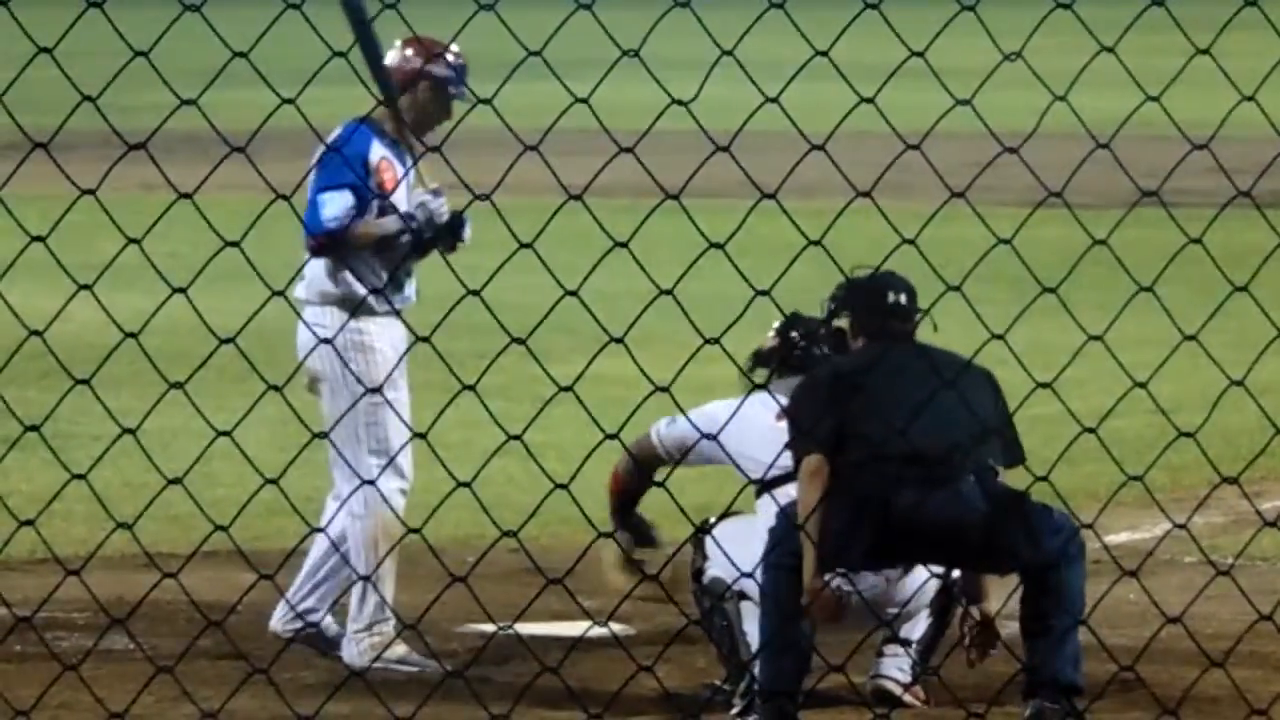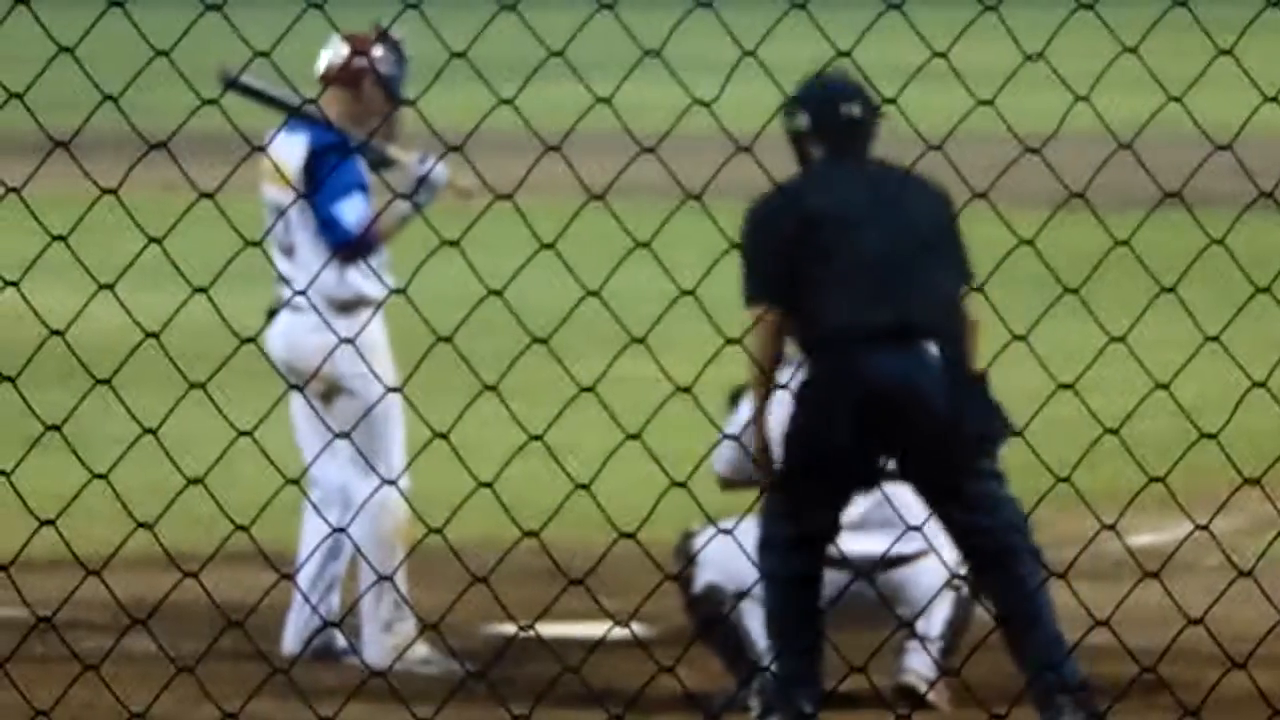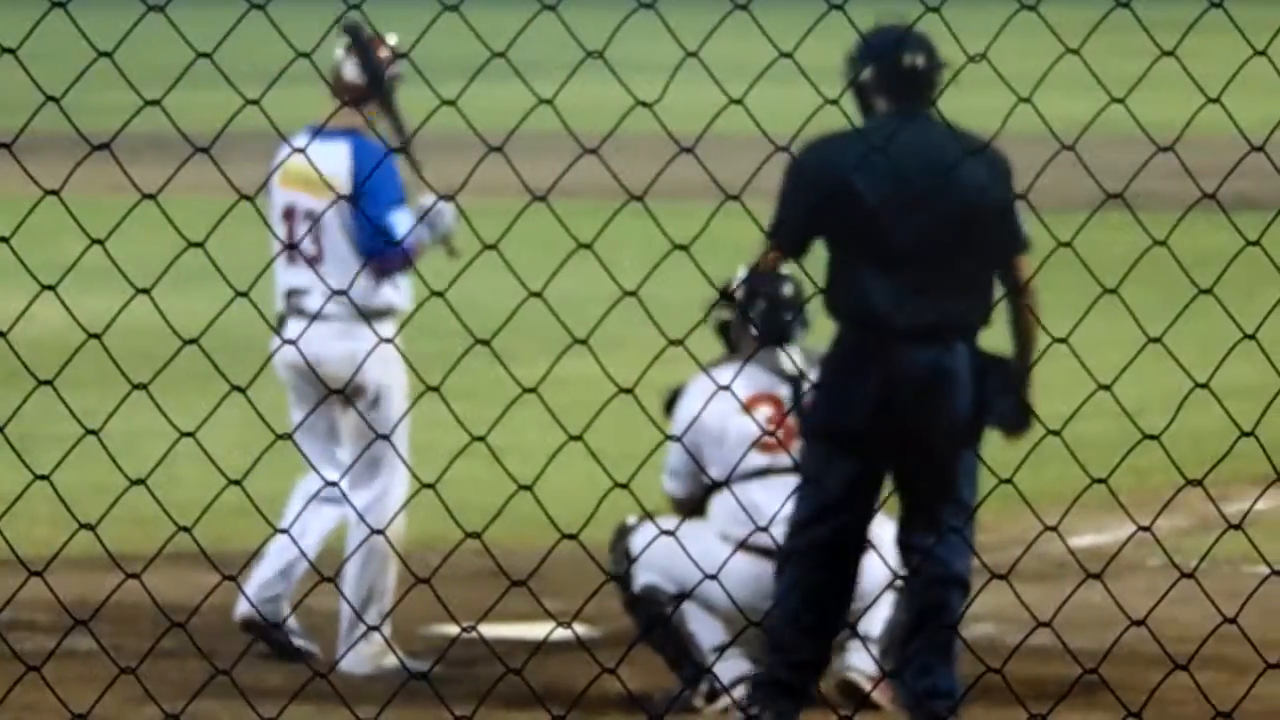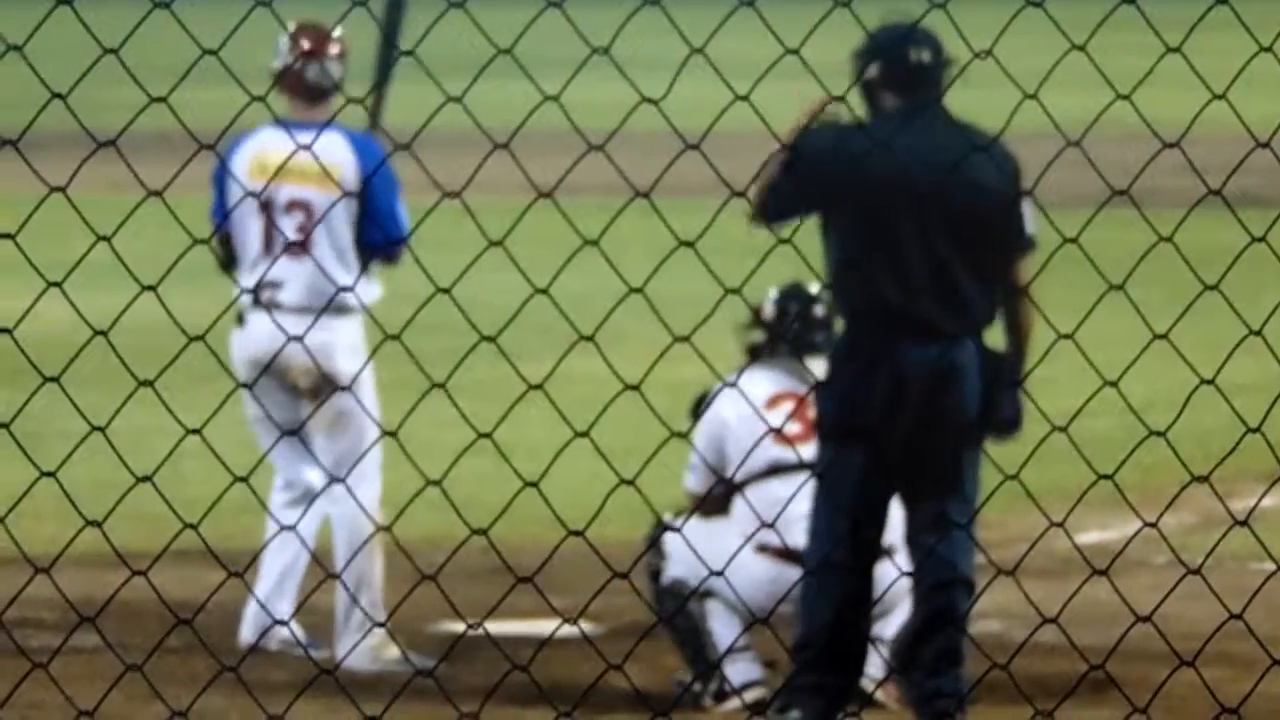
dt=1s
person 1, frame 1
left shoulder: (398, 155)
right shoulder: (353, 144)
right elbow: (323, 235)
left wrist: (433, 233)
right wrist: (404, 224)
left hip: (377, 327)
right hip: (349, 328)
left knee: (362, 481)
right knee: (380, 481)
left ankle: (303, 610)
right ankle: (371, 637)
person 1, frame 2
left shoulder: (288, 138)
right shoulder: (329, 151)
left elbow: (375, 141)
right elbow: (356, 241)
left wrist: (387, 64)
right wrist: (415, 196)
left hip: (298, 328)
right hip: (341, 331)
left knee: (333, 485)
right knee: (379, 484)
left ankle: (311, 628)
right ankle: (389, 638)
person 1, frame 3
left shoulder: (289, 153)
right shoulder: (368, 157)
right elbow: (396, 251)
left wrist: (407, 221)
right wrist: (434, 221)
left hip: (295, 337)
right hip: (360, 340)
left knee: (327, 476)
right knee: (378, 492)
left ankle: (265, 594)
right ankle: (365, 645)
person 1, frame 4
left shoulder: (240, 150)
right shoulder: (360, 152)
left elbow: (227, 253)
right elbow: (390, 246)
left hip: (258, 331)
right hip: (330, 333)
left knee: (295, 478)
right knee: (353, 484)
left ankle: (268, 620)
right ankle: (365, 639)
person 2, frame 1
left shoulder: (827, 380)
right shoulder: (971, 374)
left elbow: (815, 469)
left wrist: (813, 573)
right wrist: (976, 596)
left hip: (877, 518)
right hip: (967, 515)
left knee: (789, 538)
right knee: (1059, 543)
person 2, frame 2
left shoulder: (780, 208)
right shoulder: (926, 194)
left elbow: (769, 326)
right elbow: (962, 305)
left wrist: (760, 430)
right wrist: (963, 393)
left hip: (844, 380)
right hip: (934, 373)
left knee: (792, 537)
right knee: (994, 536)
person 2, frame 3
left shoulder: (832, 158)
right shoulder: (982, 162)
left elbow: (775, 256)
right elbow: (1018, 282)
right wrist: (1020, 377)
left hip: (864, 364)
right hip: (952, 366)
left knee: (821, 533)
right knee: (940, 536)
person 2, frame 4
left shoulder: (837, 149)
right shoulder: (990, 159)
left elbow: (762, 209)
right elbow: (1014, 285)
left wrist: (803, 134)
right wrist: (1012, 379)
left hip: (871, 361)
right hip: (957, 364)
left knee: (842, 533)
right knee: (944, 533)
person 3, frame 1
left shoulder: (744, 411)
left elbow: (639, 457)
left wrist: (625, 520)
right hip: (891, 576)
left knee: (714, 547)
left ankle: (756, 679)
right ankle: (895, 671)
person 3, frame 2
left shoulder: (775, 384)
left elbow: (730, 473)
right hip: (904, 581)
left knee: (700, 552)
right knee: (958, 545)
right ankle: (924, 668)
person 3, frame 3
left shoulder: (707, 388)
left elbow: (685, 504)
left hip: (753, 577)
left knee: (636, 546)
right knee: (889, 539)
left ankle: (725, 678)
right ankle: (864, 666)
person 3, frame 4
left shoulder: (734, 392)
left elbow: (702, 504)
left hip: (773, 576)
right hip: (873, 581)
left knee: (671, 543)
left ankle: (736, 680)
right ankle: (874, 671)
